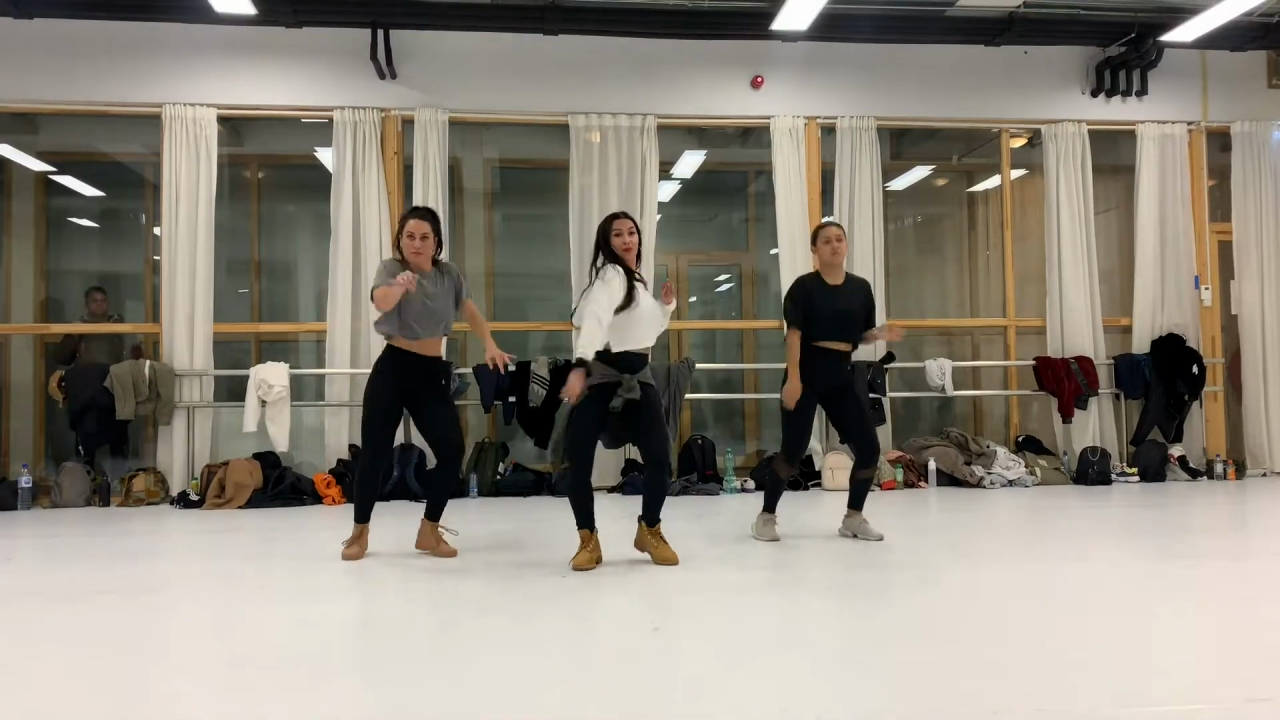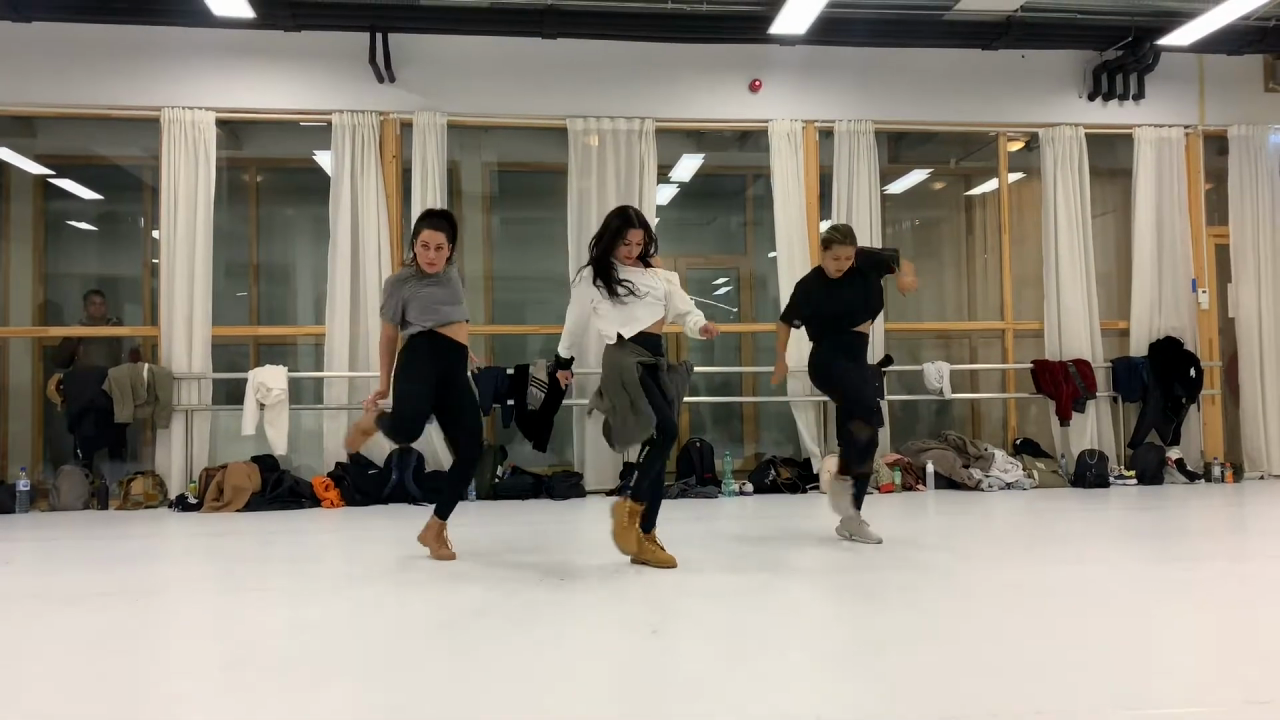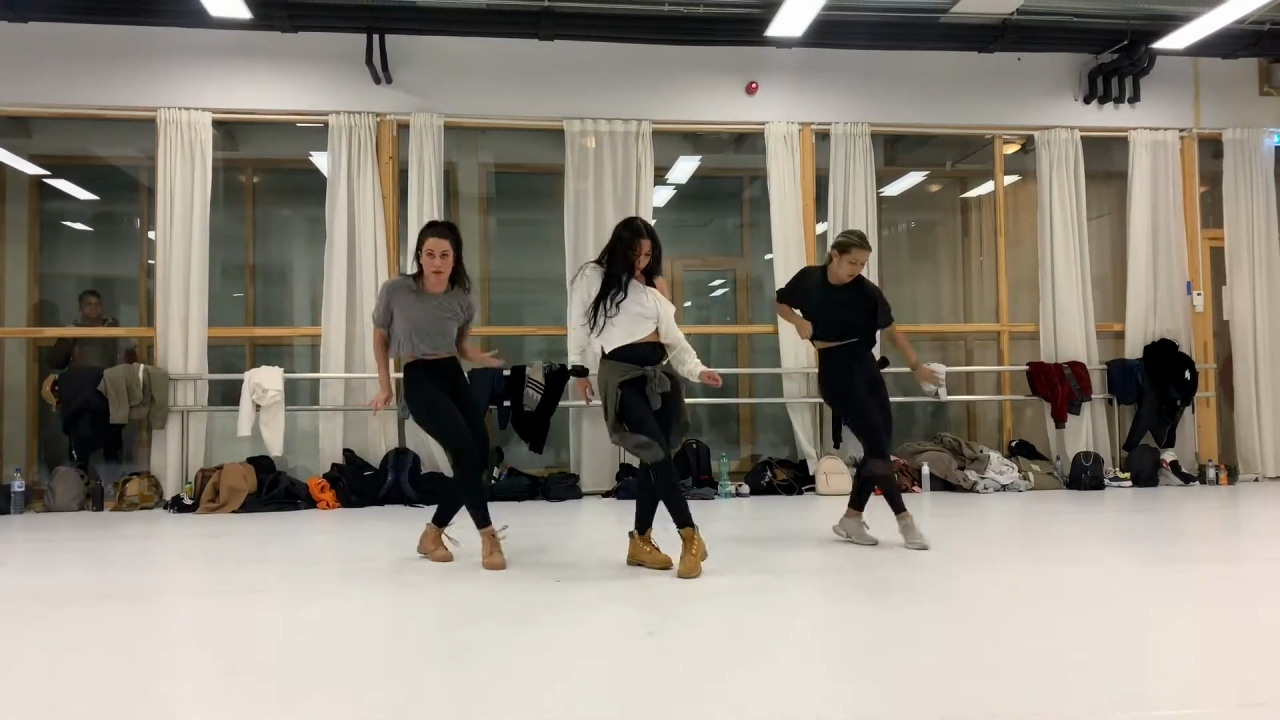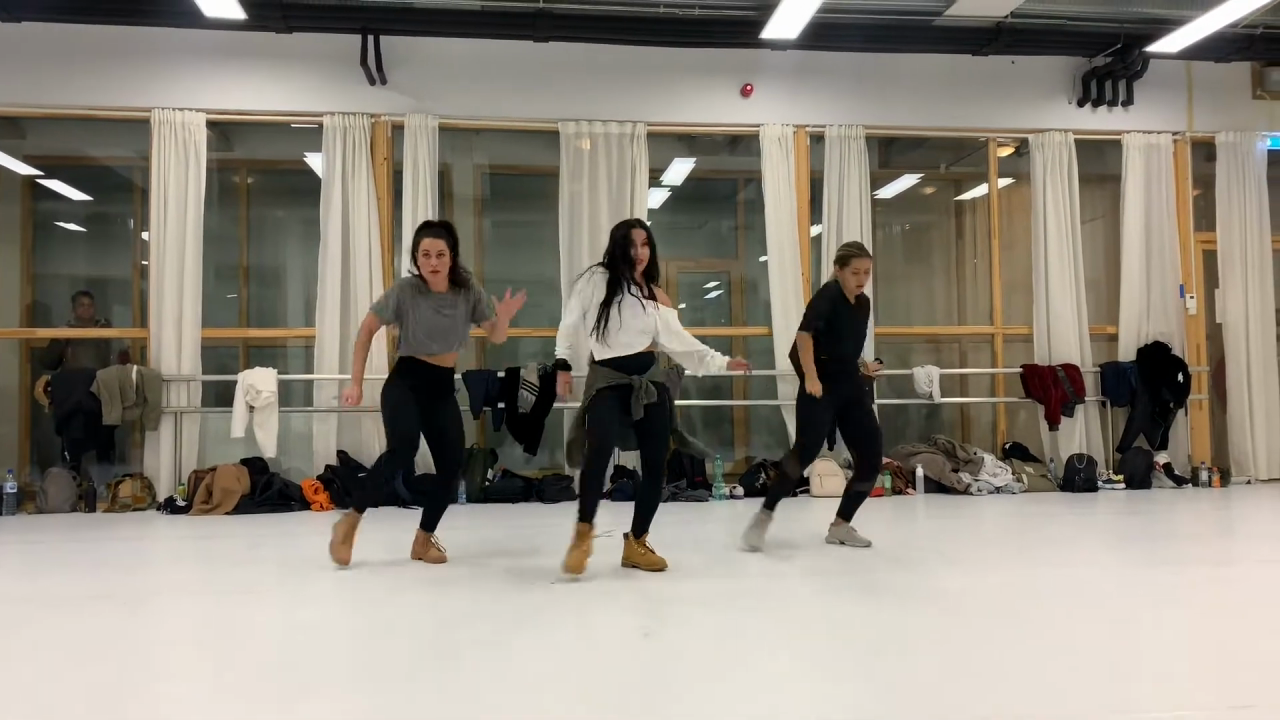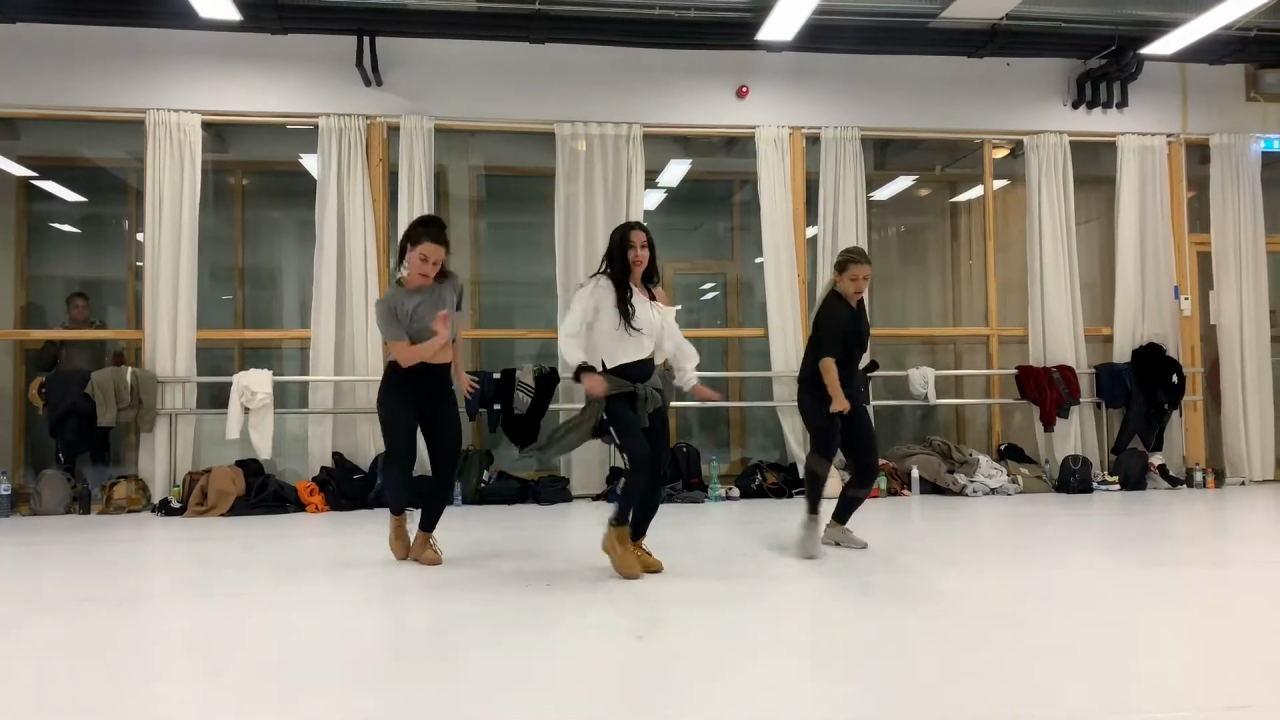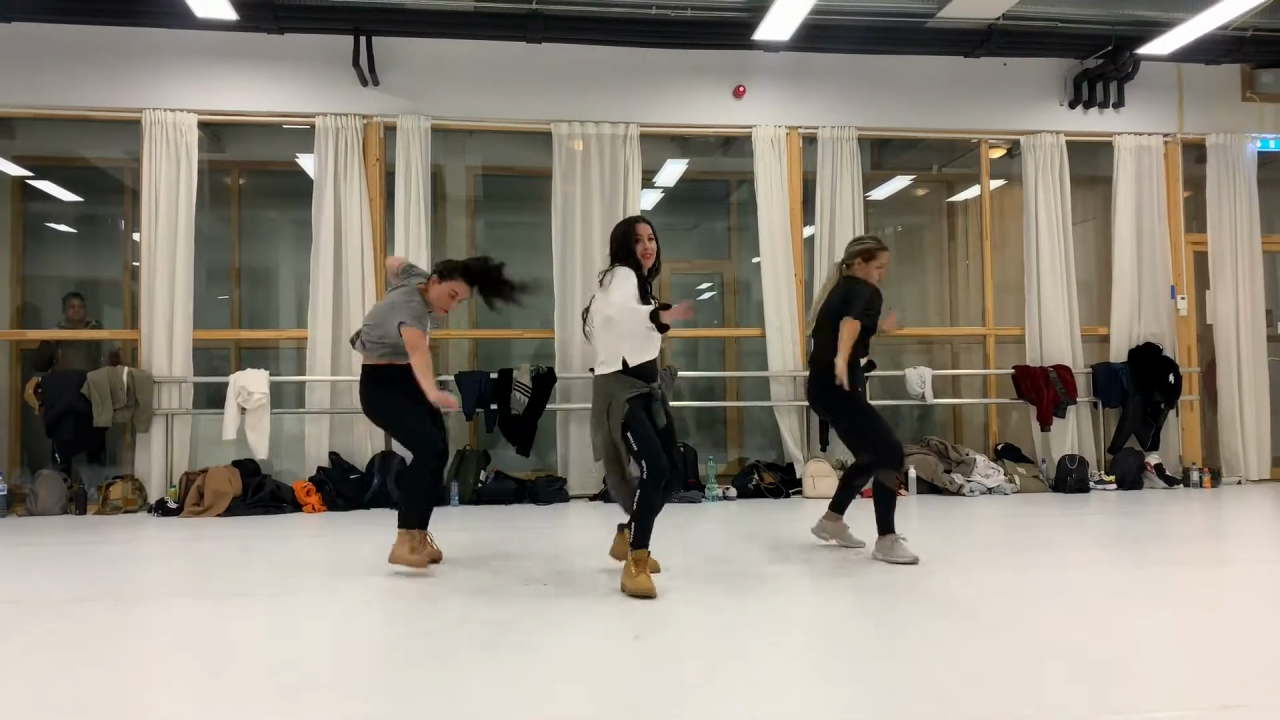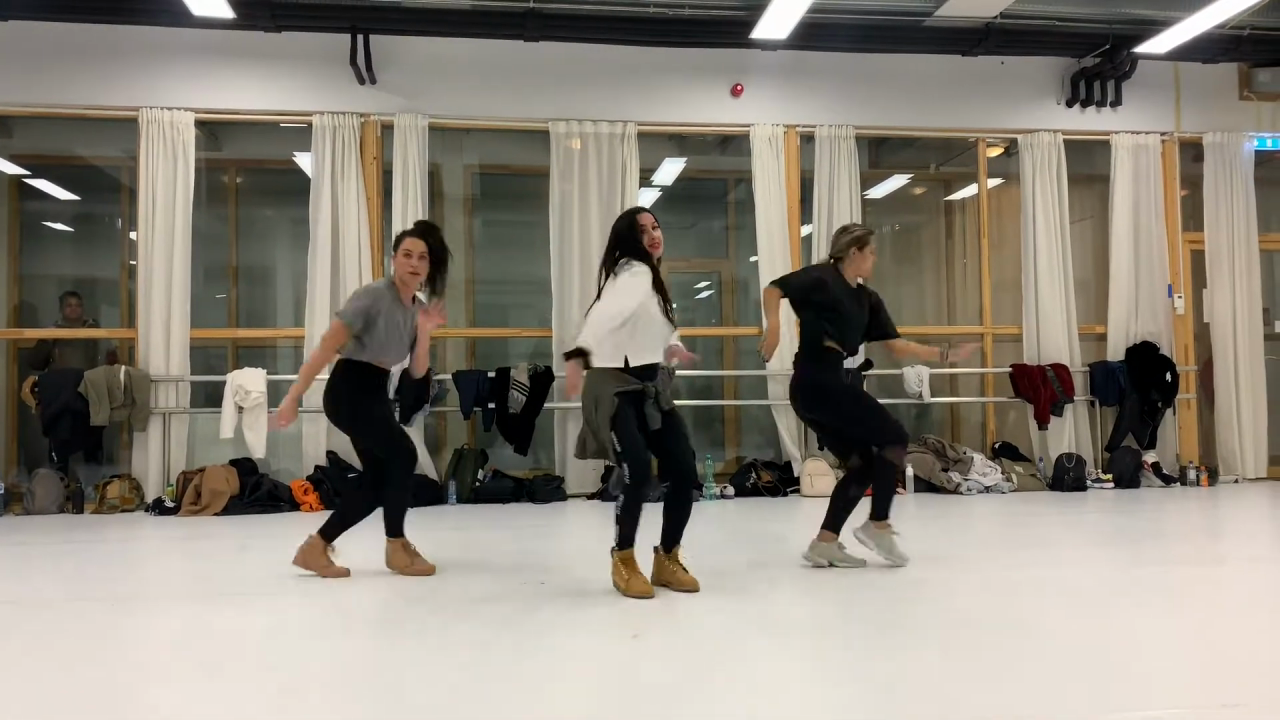
dt=0.3s
person 1, frame 1
left shoulder: (639, 281)
right shoulder: (611, 275)
right elbow: (595, 319)
left wrist: (665, 307)
right wrist: (580, 365)
left hip: (636, 378)
right hip: (602, 375)
left knee: (659, 459)
right knee: (577, 463)
left ankle: (649, 530)
right ankle: (589, 539)
person 1, frame 2
left shoulder: (655, 270)
right shoulder: (593, 276)
left elbow: (681, 306)
right elbow: (575, 320)
left wrist: (701, 324)
right wrist: (564, 360)
left hip: (656, 360)
right hip: (626, 358)
left knee: (661, 443)
right knee: (664, 431)
left ankle: (645, 537)
right ankle: (630, 507)
person 1, frame 3
left shoulder: (654, 287)
right shoulder: (593, 277)
left elbow: (671, 335)
right elbow: (579, 326)
left wrist: (697, 369)
right wrist: (580, 370)
left hip: (659, 373)
right hip: (619, 374)
left knee: (659, 456)
right knee: (656, 455)
left ankle: (641, 540)
right ankle: (690, 537)
person 1, frame 4
left shoulder: (657, 296)
right shoulder: (596, 280)
left elbow: (678, 341)
right elbow: (571, 323)
left wrist: (721, 362)
right wrist: (563, 365)
left hip: (650, 381)
right hip: (607, 379)
left knee: (656, 466)
right knee: (599, 450)
left ankle: (636, 543)
right ankle: (583, 534)
person 1, frame 5
left shoulder: (657, 296)
right shoulder: (599, 288)
left elbow: (673, 342)
right elbow: (569, 335)
left wrist: (695, 382)
right wrist: (585, 371)
left hip: (647, 386)
right hip: (612, 388)
left knee: (655, 473)
right knee: (642, 460)
left ankle: (635, 544)
right ankle: (616, 532)
person 1, frame 6
left shoulder: (644, 286)
right shoulder: (621, 277)
left elbow: (593, 320)
right elbow: (621, 310)
right wrist: (661, 317)
left hip: (647, 387)
right hip: (619, 389)
left knee: (666, 471)
right knee: (655, 470)
left ankle: (628, 537)
right ankle: (635, 562)
person 1, frame 7
left shoulder: (654, 280)
right shoulder: (631, 272)
right elbow: (608, 311)
left wrist: (672, 347)
right wrist: (579, 353)
left hip: (653, 388)
right hip: (614, 385)
left knee: (685, 474)
right knee: (639, 474)
left ankle: (667, 559)
right ankle: (623, 558)
person 2, frame 1
left shoulder: (449, 273)
right shoulder: (390, 268)
left elbow: (471, 313)
right elbow: (381, 303)
left wrist: (491, 348)
right wrist: (398, 285)
left hip: (432, 374)
right hip: (394, 370)
left knee: (451, 453)
right knee: (374, 455)
left ankle: (429, 530)
right ankle: (359, 532)
person 2, frame 2
left shoulder: (451, 273)
right shoulder: (399, 282)
right elbow: (389, 335)
right wrist: (385, 384)
left hip: (454, 366)
right hip: (421, 357)
left knee: (471, 453)
right knee: (406, 428)
left ankle: (436, 529)
right ankle: (374, 420)
person 2, frame 3
left shoulder: (461, 298)
right shoulder: (395, 290)
right elbow: (380, 338)
left wrist: (476, 355)
right wrist: (385, 387)
left hip: (455, 377)
right hip: (420, 381)
left knee: (479, 455)
right knee: (464, 446)
left ankle: (432, 534)
right ankle: (488, 535)
person 2, frame 4
left shoulder: (468, 291)
right shoulder: (405, 291)
left elbow: (497, 337)
right elbow: (367, 330)
left wrist: (503, 318)
right wrist: (356, 382)
left hip: (443, 385)
right hip: (405, 379)
left knee: (451, 464)
right knee: (403, 447)
left ankle: (424, 538)
right ankle: (350, 521)
person 2, frame 5
left shoulder: (447, 287)
right shoulder: (390, 302)
right elbow: (404, 357)
left wrist: (458, 370)
right wrist: (437, 341)
left hip: (440, 383)
right hip: (400, 384)
left knee: (447, 464)
right knee: (400, 460)
left ankle: (424, 538)
right ankle: (396, 517)
person 2, frame 6
left shoulder: (415, 281)
right shoulder: (410, 305)
left elbow: (394, 263)
right elbow: (417, 350)
right wrist: (431, 391)
left hip: (406, 383)
right hip: (381, 386)
left knee: (438, 452)
right knee: (428, 449)
left ankle: (418, 535)
right ankle: (406, 541)
person 2, frame 7
left shoulder: (419, 308)
right shoulder: (374, 297)
left elbow: (418, 370)
right elbow: (329, 346)
left wrist: (427, 334)
right wrist: (294, 398)
left hip: (376, 391)
right hip: (350, 388)
left knee: (380, 476)
right knee: (403, 455)
left ankle: (314, 549)
right ankle: (397, 547)
person 3, frame 1
left shoulder: (861, 288)
right shoulder: (804, 287)
left elbow: (863, 334)
right elbow: (793, 334)
left wrist: (884, 334)
right wrist: (793, 378)
left hip: (841, 375)
right hip: (808, 373)
left knee: (869, 448)
right knee: (794, 449)
left ankle: (853, 517)
right ankle: (767, 515)
person 3, frame 2
left shoulder: (867, 259)
right shoulder: (810, 286)
left elbow: (900, 259)
right elbow: (786, 322)
left wrist: (906, 276)
right wrist: (781, 360)
left hip: (857, 358)
right hip: (830, 360)
left knee: (868, 440)
right knee: (867, 413)
left ankle: (851, 519)
right ankle: (842, 479)
person 3, frame 3
left shoulder: (868, 291)
right shoulder: (810, 277)
left elbow: (890, 329)
right elbow: (781, 304)
left wrist: (916, 366)
right wrist: (799, 323)
left hip: (866, 368)
right hip: (836, 371)
left knee: (878, 445)
right knee: (877, 442)
left ankle: (852, 519)
right ankle: (903, 518)
person 3, frame 4
left shoulder: (863, 304)
right shoulder: (831, 295)
right elbow: (805, 334)
left wrist: (862, 365)
right wrist: (811, 376)
left hip: (851, 384)
right hip: (821, 385)
left knee: (872, 460)
right knee: (807, 449)
left ankle: (840, 525)
right ankle: (764, 517)
person 3, frame 5
left shoulder: (856, 304)
right shoulder: (834, 308)
right elbow: (826, 357)
right wrist: (837, 396)
left hip: (853, 391)
right hip: (817, 394)
left knee: (868, 467)
right knee: (826, 445)
left ankle: (835, 526)
right ankle: (812, 520)
person 3, frame 6
left shoulder: (841, 291)
right shoulder: (866, 291)
right elbow: (850, 322)
left wrist: (881, 329)
right wrist: (841, 359)
left hip: (830, 387)
right hip: (835, 390)
left knee: (872, 456)
right knee: (890, 452)
left ankle: (832, 520)
right ankle: (887, 539)
person 3, frame 7
left shoulder: (867, 298)
right shoulder: (822, 277)
left elbow: (896, 345)
right elbow: (773, 290)
left wrist: (946, 355)
right wrist: (773, 326)
left hip: (832, 381)
right hip: (815, 380)
left knee: (863, 463)
right knee: (895, 438)
left ankle: (825, 542)
right ankle: (878, 527)
